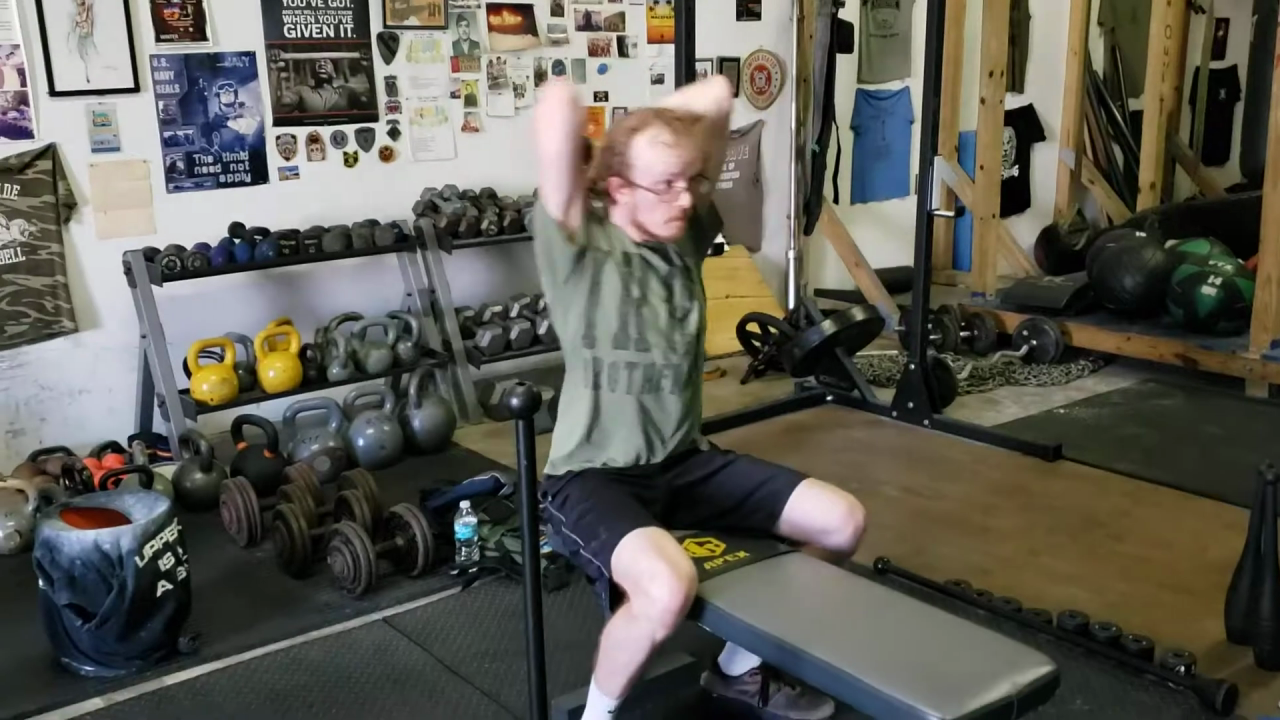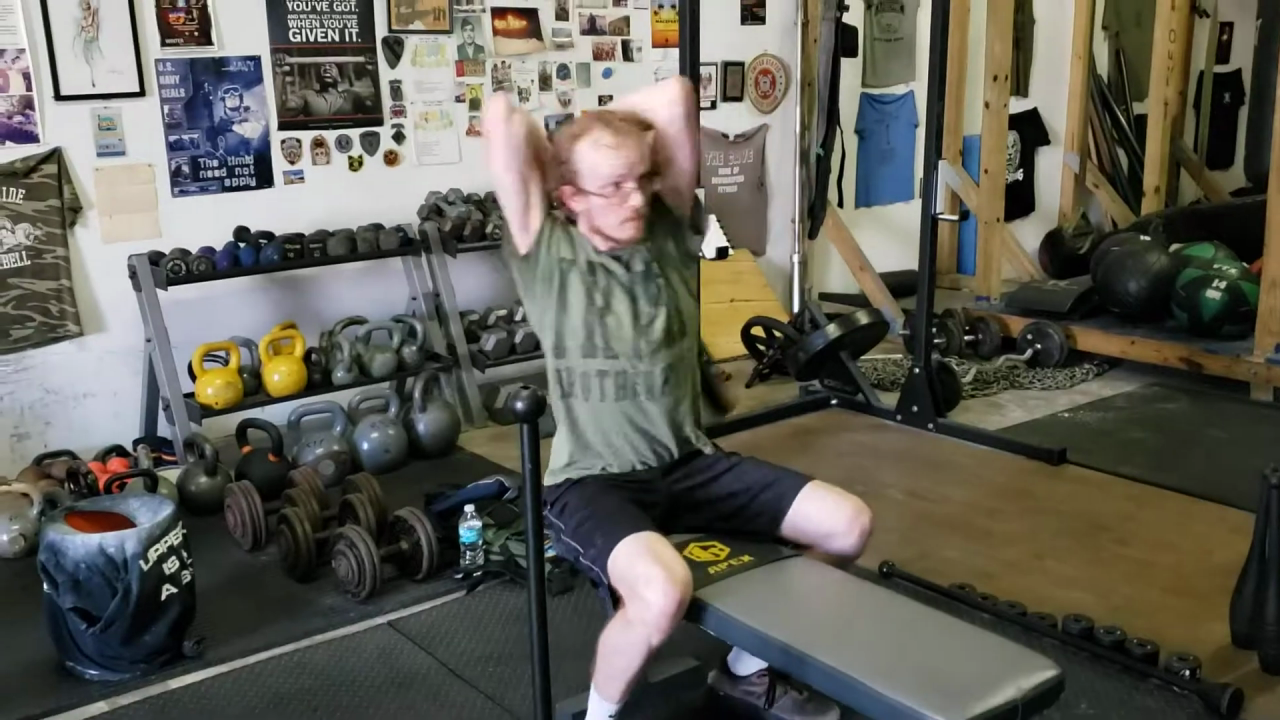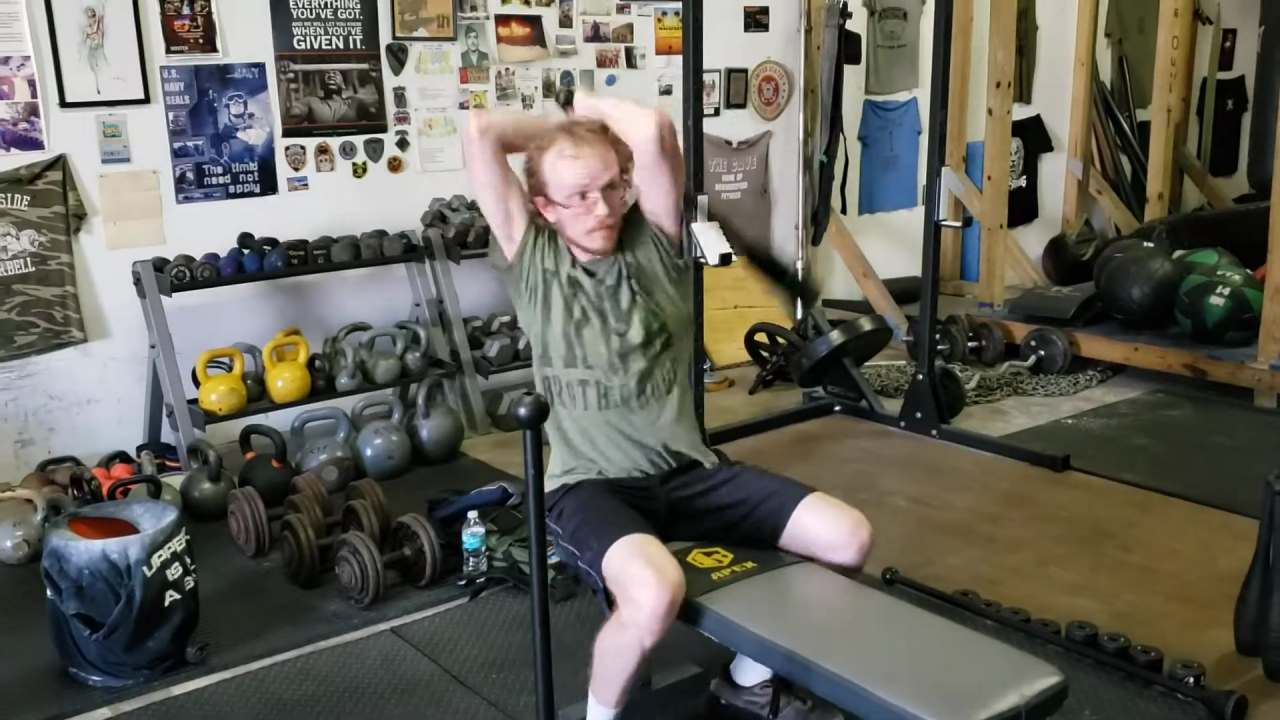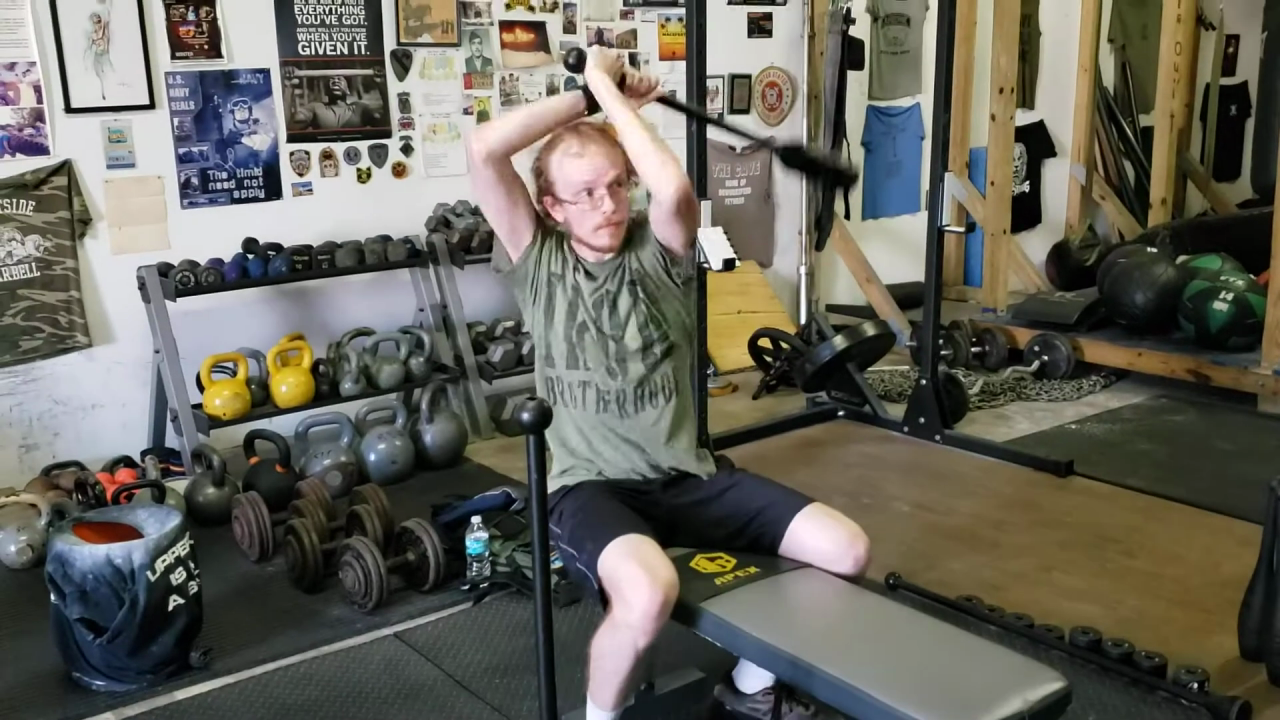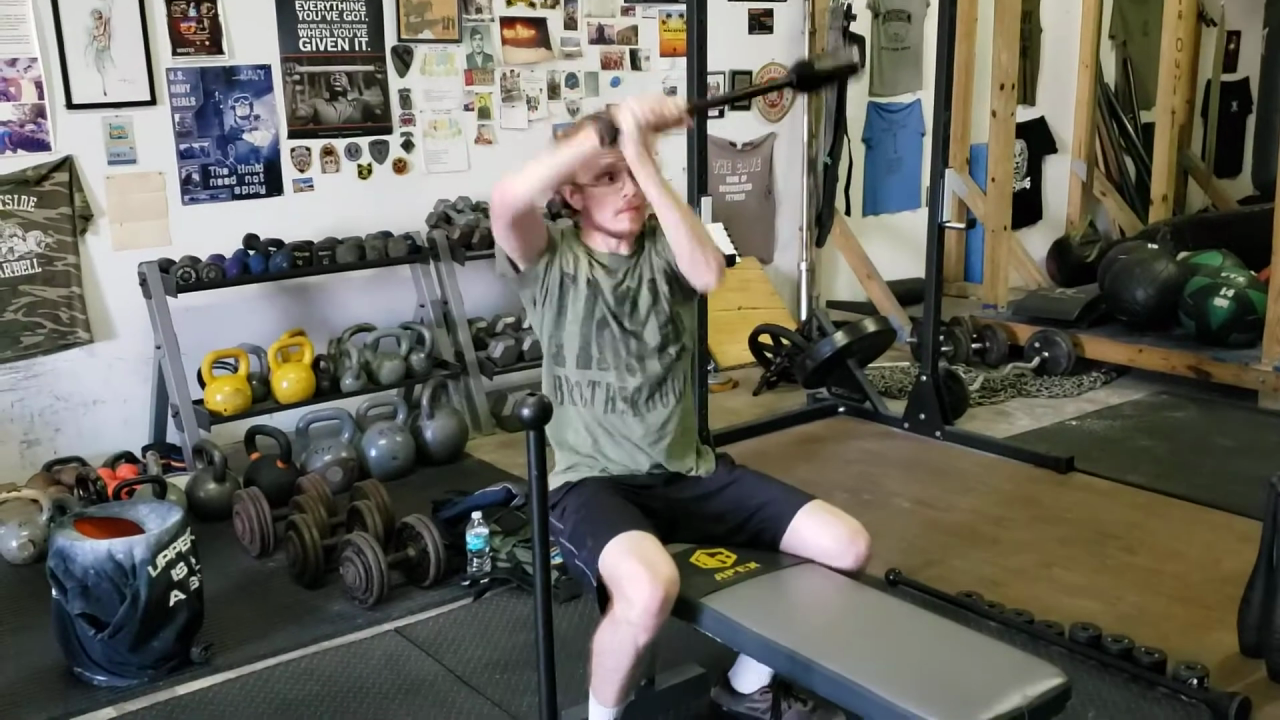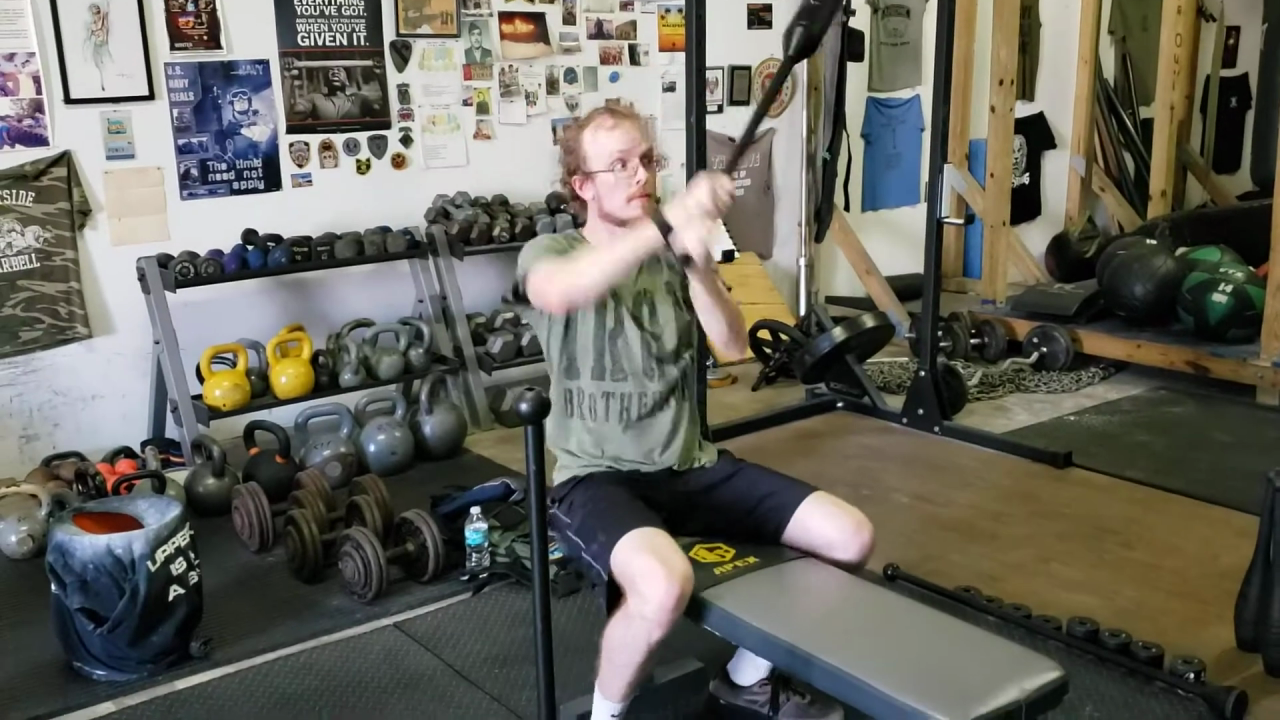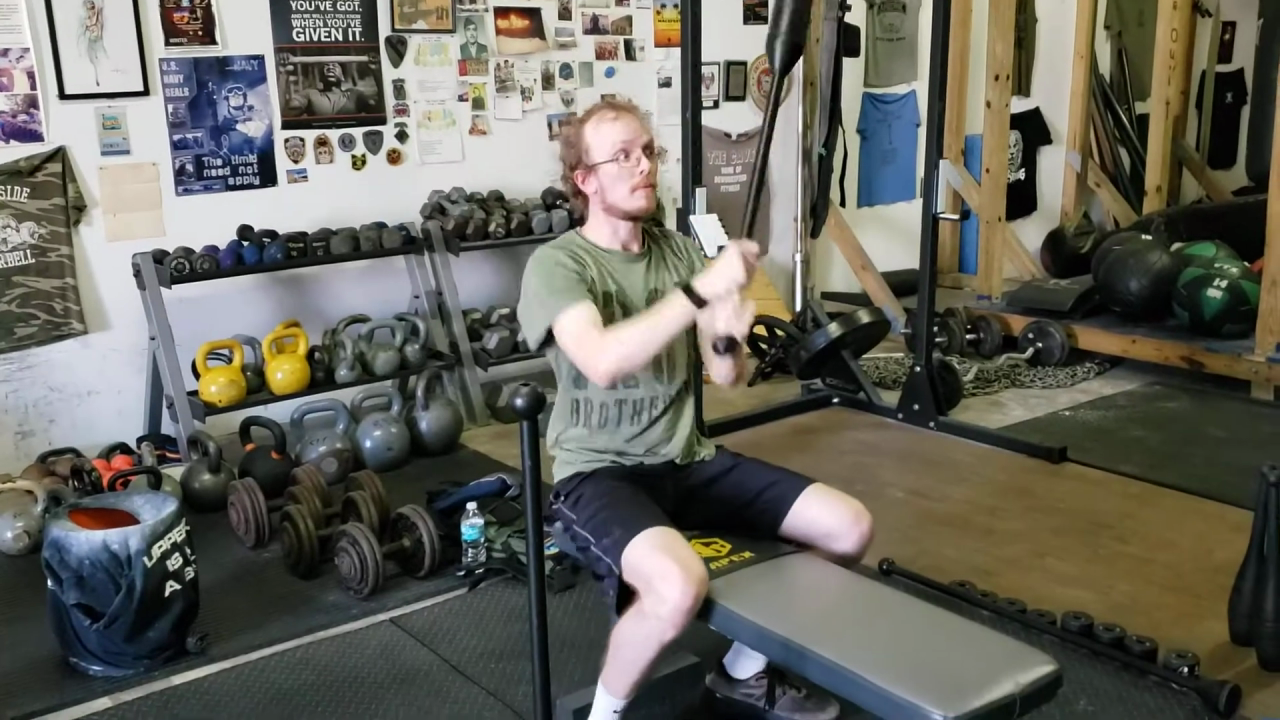
dt=0.1s
person 1, frame 1
left shoulder: (687, 227)
right shoulder: (574, 239)
left elbow: (717, 95)
right elbow: (557, 102)
left wrist: (632, 125)
right wrist: (594, 146)
left hip: (684, 460)
right hip: (592, 474)
left knee: (842, 520)
right knee: (666, 587)
left ankle: (739, 666)
person 1, frame 2
left shoulder: (665, 229)
right shoulder: (545, 249)
left elbow: (674, 97)
right elbow: (501, 116)
left wrist: (607, 124)
right wrist: (559, 158)
left hip: (688, 463)
right hip: (593, 478)
left knee: (848, 523)
right knee: (662, 591)
left ankle: (746, 666)
person 1, frame 3
left shoulder: (651, 240)
right shoulder: (531, 260)
left elbow: (653, 125)
right elbow: (478, 133)
left wrist: (601, 108)
right wrist: (576, 120)
left hip: (690, 469)
right hip: (591, 485)
left knee: (850, 537)
right knee: (656, 594)
person 1, frame 4
left shoulder: (658, 243)
right shoulder: (537, 258)
left elbow: (676, 190)
right elbow: (483, 151)
left wrist: (609, 89)
right wrist: (583, 97)
left hip: (688, 475)
right hip: (592, 486)
left knee: (848, 551)
right knee: (646, 594)
person 1, frame 5
left shoulder: (661, 249)
right shoulder: (548, 255)
left elbow: (706, 274)
right elbow: (507, 200)
left wrist: (643, 151)
right wrist: (613, 128)
left hip: (688, 470)
right hip: (594, 481)
left knee: (848, 547)
right knee: (648, 589)
person 1, frame 6
left shoulder: (678, 247)
right shoulder: (555, 256)
left elbow: (731, 343)
right elbow: (558, 293)
left wrist: (697, 258)
right wrist: (665, 227)
left hip: (690, 465)
right hip: (598, 478)
left knee: (851, 536)
right knee: (662, 586)
person 1, frame 7
left shoulder: (677, 248)
right shoulder: (555, 264)
left elbow: (712, 367)
right elbow: (602, 361)
left wrist: (730, 324)
right wrist: (701, 294)
left hip: (687, 460)
right hip: (598, 474)
left knee: (850, 527)
right knee: (677, 586)
left ankle: (744, 670)
